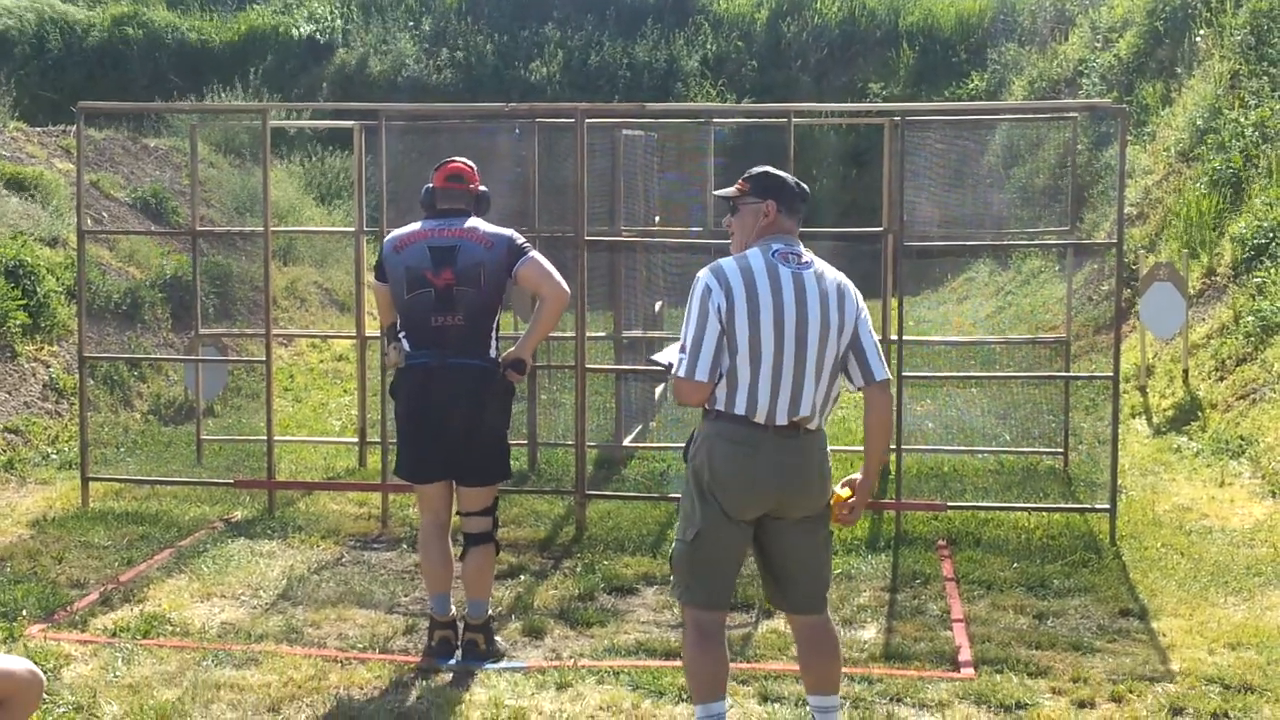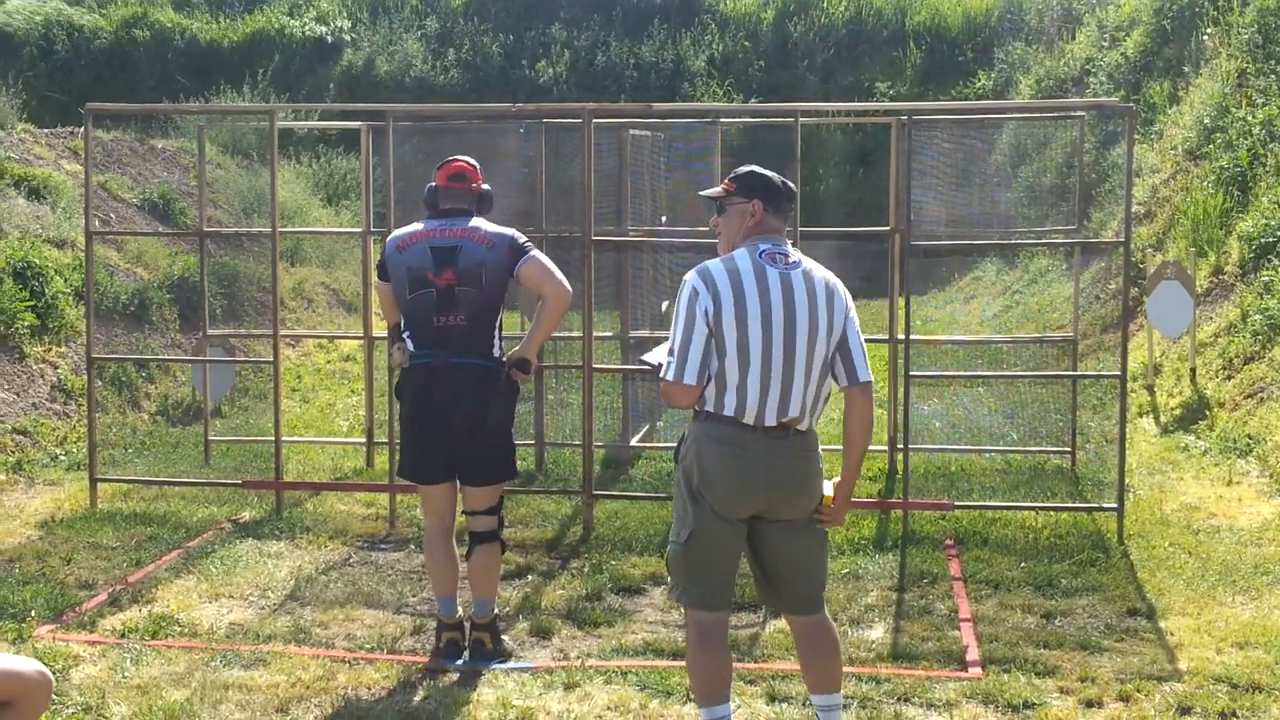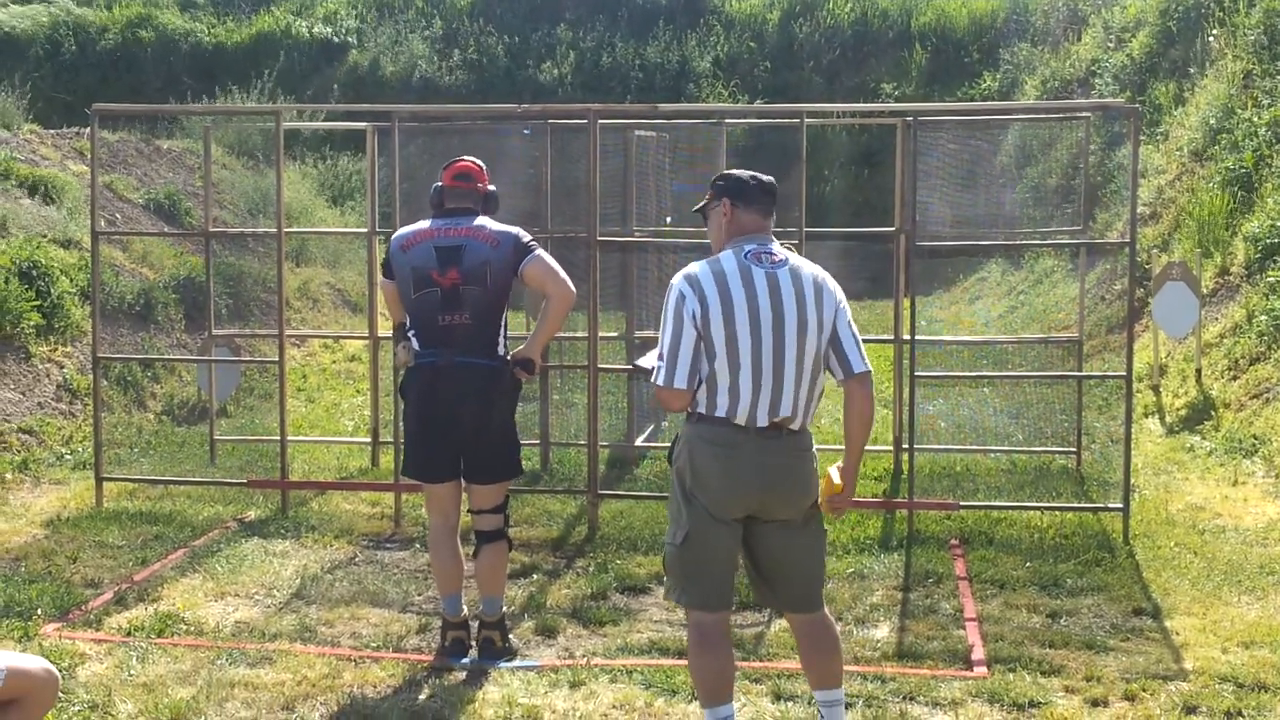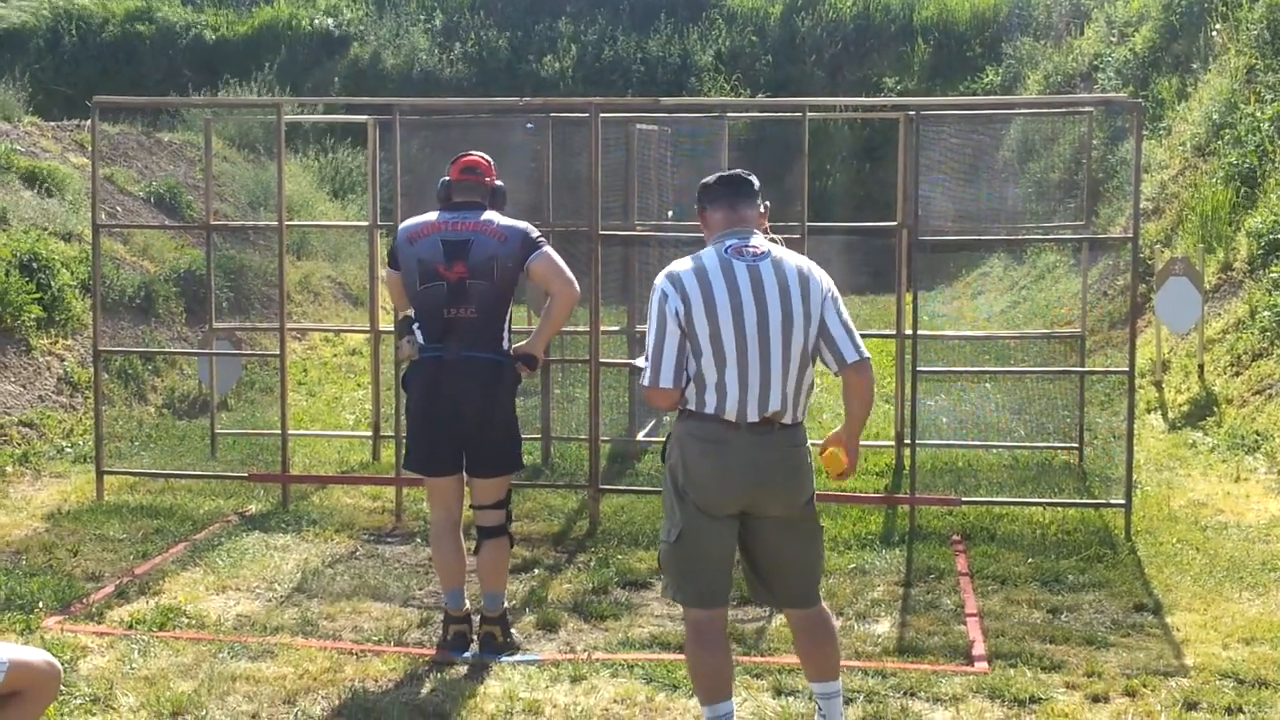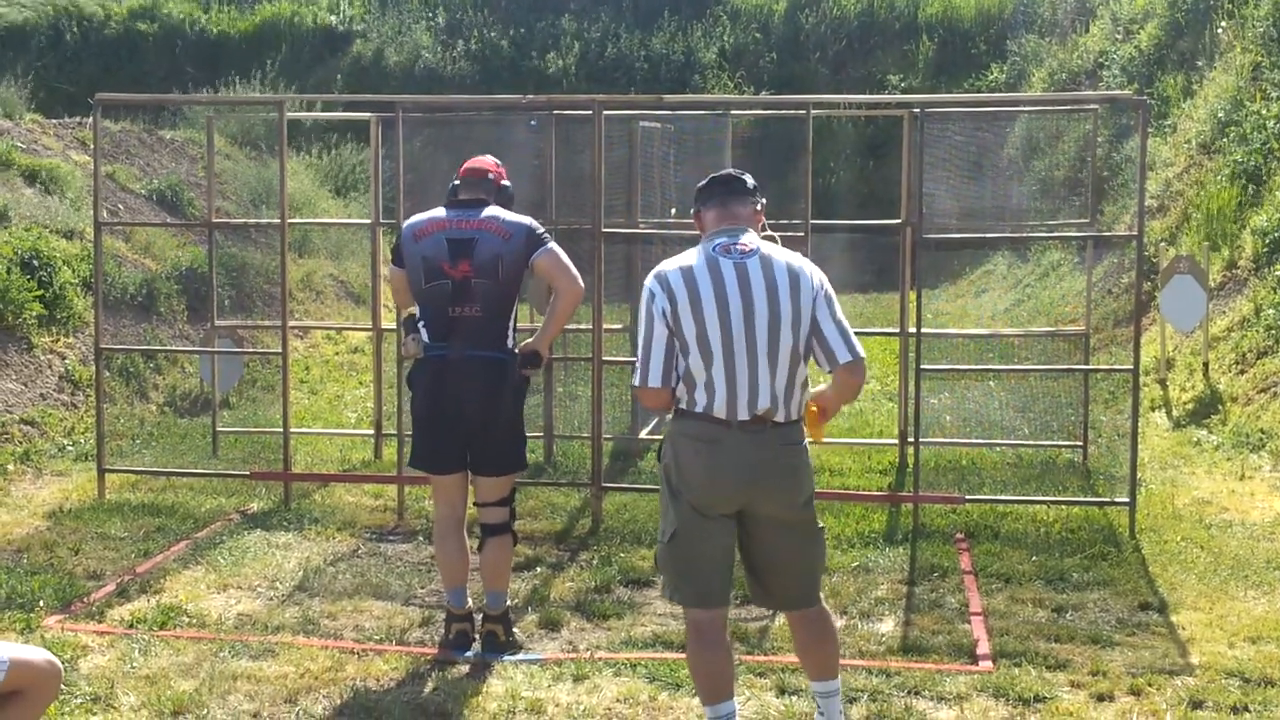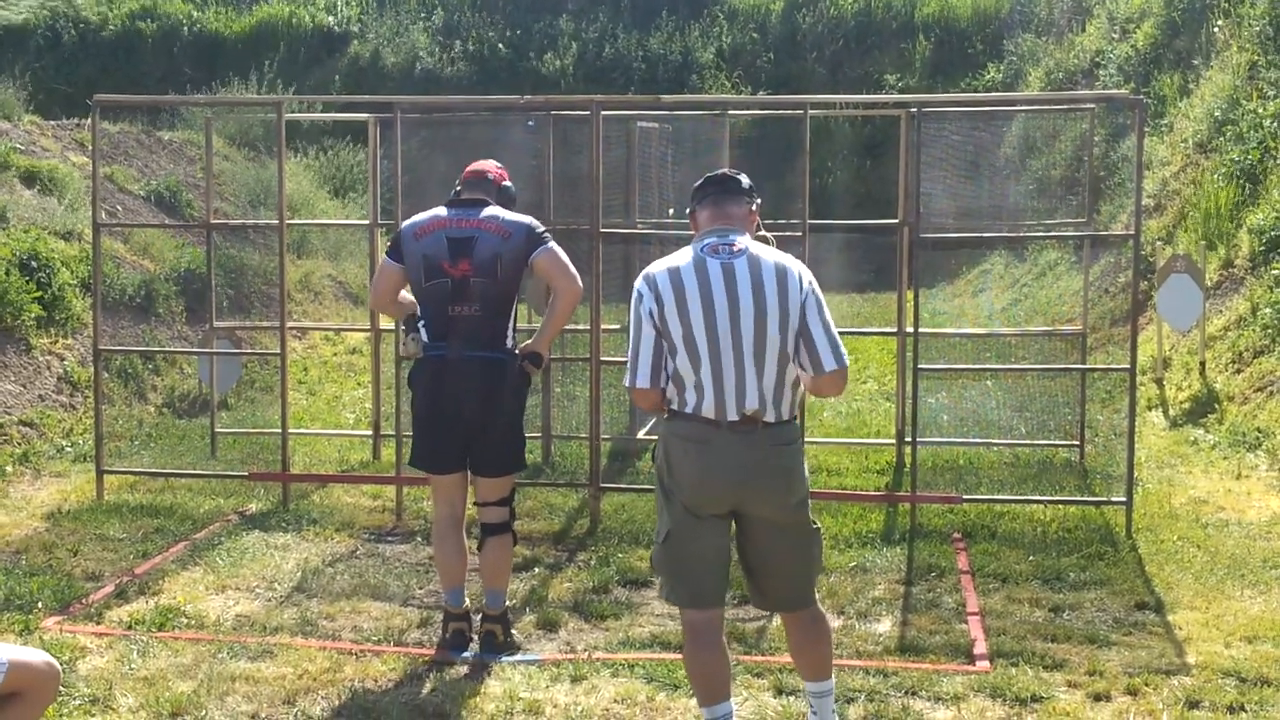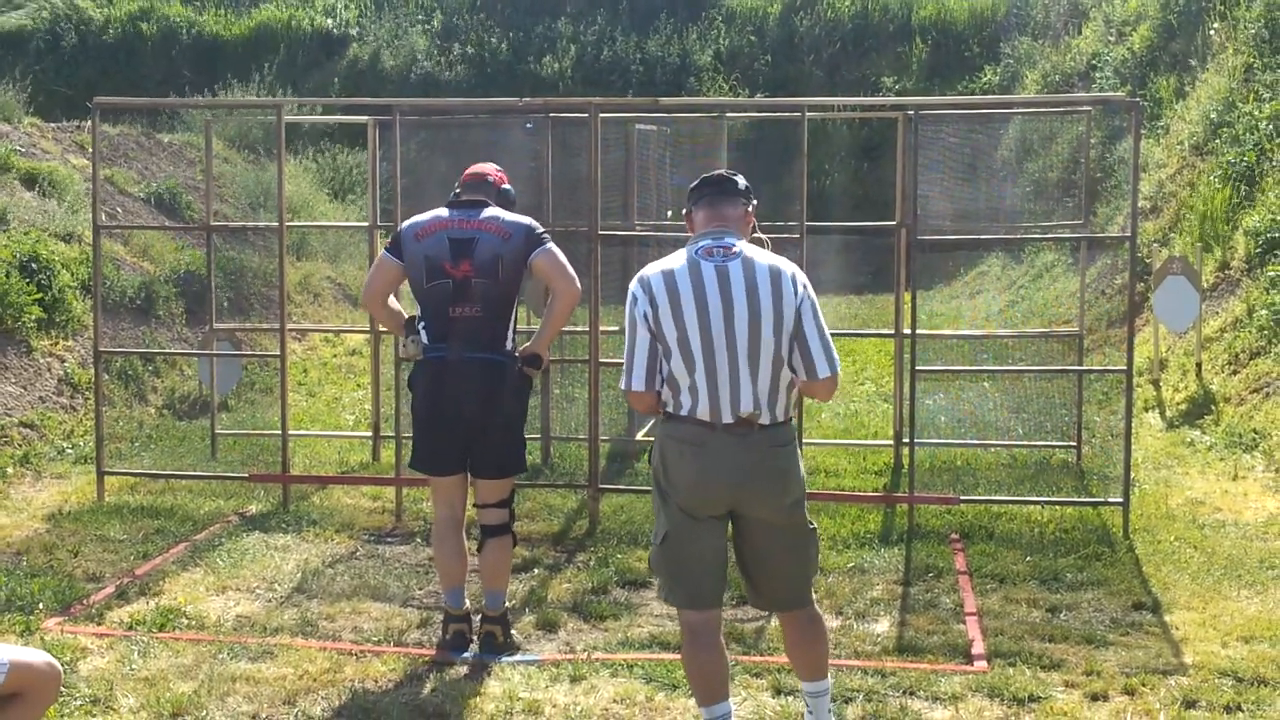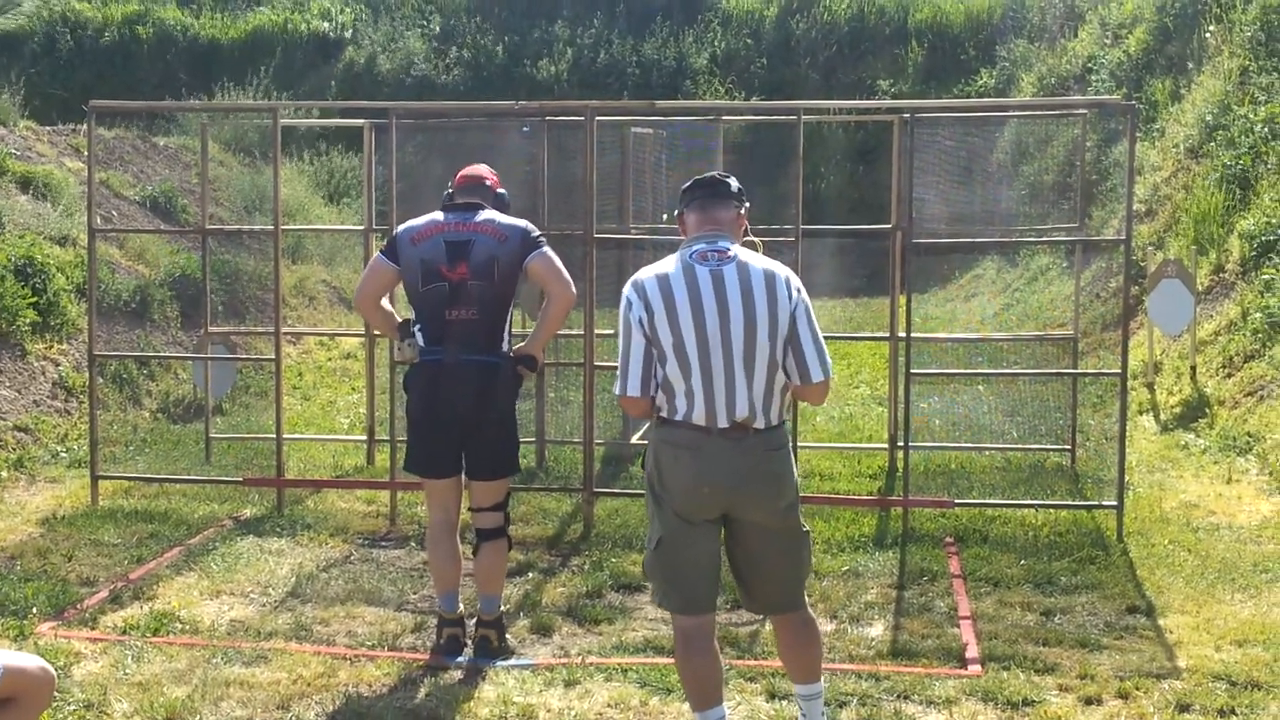
dt=0.2s
person 1, frame 1
left shoulder: (720, 279)
right shoulder: (840, 289)
left elbow: (692, 391)
right elbow: (878, 392)
left wrist: (677, 377)
right wrist: (867, 479)
left hip: (728, 455)
right hip: (802, 459)
left knee: (704, 611)
right knee: (809, 611)
person 1, frame 2
left shoulder: (707, 281)
right shoulder: (828, 287)
left elbow: (681, 393)
right elbow: (860, 394)
left wrist: (668, 374)
right wrist: (847, 482)
left hip: (719, 456)
right hip: (794, 459)
left knee: (705, 612)
right knee: (807, 609)
person 1, frame 3
left shoulder: (694, 282)
right shoulder: (819, 284)
left elbow: (673, 397)
right elbow: (860, 384)
left wrist: (665, 374)
right wrist: (850, 468)
left hip: (713, 458)
right hip: (789, 458)
left knee: (707, 613)
right knee: (806, 607)
person 1, frame 4
left shoulder: (678, 280)
right shoulder: (807, 275)
left elbow: (661, 395)
right elbow: (859, 373)
right wrist: (851, 437)
left hip: (705, 453)
right hip: (783, 453)
left knee: (704, 611)
right knee: (803, 601)
person 1, frame 5
left shoulder: (667, 279)
right shoulder: (801, 273)
left elbow: (653, 395)
right elbow: (850, 372)
right wrist: (825, 399)
left hip: (700, 452)
right hip: (780, 452)
left knee: (704, 611)
right knee: (802, 600)
person 1, frame 6
left shoulder: (657, 280)
right shoulder: (791, 273)
left elbow: (645, 396)
right elbow: (832, 380)
left hip: (693, 453)
right hip: (773, 452)
left knee: (700, 612)
right knee: (797, 600)
person 1, frame 7
left shoulder: (652, 283)
right shoulder: (785, 276)
left elbow: (641, 398)
right elbow: (823, 385)
left hip: (689, 455)
right hip: (768, 453)
left knee: (697, 612)
right knee: (794, 600)
person 1, frame 8
left shoulder: (646, 287)
right shoulder: (779, 280)
left elbow: (635, 403)
right elbow: (815, 389)
left hip: (683, 460)
right hip: (762, 457)
left knee: (691, 617)
right knee: (788, 604)
person 2, frame 1
left shoulder: (395, 244)
right shoulder: (500, 241)
left elbow: (386, 314)
right elbow: (557, 293)
right wrist: (522, 352)
left hip: (417, 388)
right hip: (478, 387)
left knee: (432, 518)
right knee: (478, 518)
left ankle: (441, 628)
right ankle: (477, 630)
person 2, frame 2
left shoulder: (397, 244)
right shoulder: (501, 240)
left elbow: (390, 313)
right elbow: (559, 291)
right wrist: (527, 352)
left hip: (422, 388)
right hip: (481, 387)
left knee: (437, 518)
right knee: (485, 518)
left ankle: (448, 629)
right ankle: (483, 631)
person 2, frame 3
left shoulder: (402, 242)
right shoulder: (507, 239)
left elbow: (396, 312)
right elbow: (562, 291)
right wrist: (532, 351)
left hip: (426, 387)
right hip: (486, 385)
left knee: (442, 516)
right knee: (490, 516)
left ankle: (454, 627)
right ankle: (491, 628)
person 2, frame 4
left shoulder: (409, 233)
right shoulder: (514, 233)
left elbow: (400, 303)
right elbow: (566, 289)
right wrist: (533, 347)
left hip: (430, 380)
right hip: (489, 379)
left knee: (444, 511)
right knee: (492, 511)
left ankle: (456, 621)
right ankle: (493, 623)
person 2, frame 5
left shoulder: (414, 230)
right shoulder: (519, 228)
left elbow: (401, 297)
right elbow: (571, 286)
right wrist: (541, 344)
left hip: (435, 378)
right hip: (495, 378)
left knee: (447, 508)
right knee: (497, 508)
left ankle: (458, 620)
right ankle: (495, 622)
person 2, frame 6
left shoulder: (414, 229)
right shoulder: (518, 227)
left elbow: (380, 297)
right elbow: (569, 286)
right wrist: (539, 346)
left hip: (435, 378)
right hip: (494, 378)
left knee: (446, 508)
right knee: (496, 509)
left ankle: (455, 620)
right ankle: (494, 622)
person 2, frame 7
left shoulder: (414, 229)
right shoulder: (519, 228)
left elbow: (372, 296)
right elbow: (568, 287)
right wrist: (537, 348)
left hip: (435, 380)
right hip: (494, 379)
left knee: (446, 510)
right knee: (496, 510)
left ankle: (455, 621)
right ankle: (494, 623)
person 2, frame 8
left shoulder: (410, 233)
right shoulder: (515, 231)
left elbow: (365, 298)
right elbow: (563, 291)
right wrist: (532, 349)
left hip: (430, 382)
right hip: (489, 381)
left knee: (441, 514)
right knee: (491, 514)
left ankle: (449, 625)
right ankle: (488, 627)
